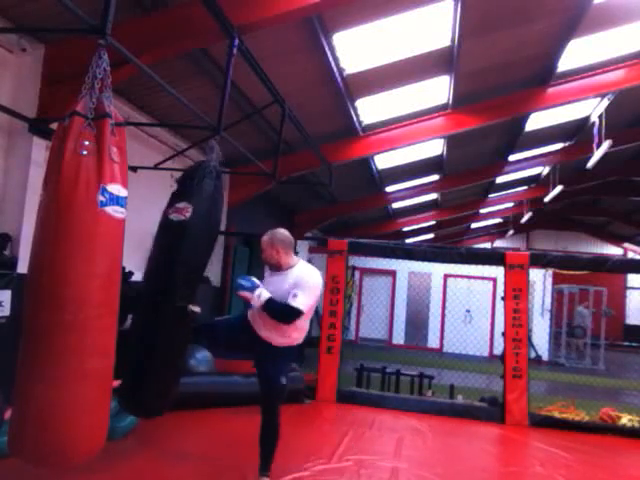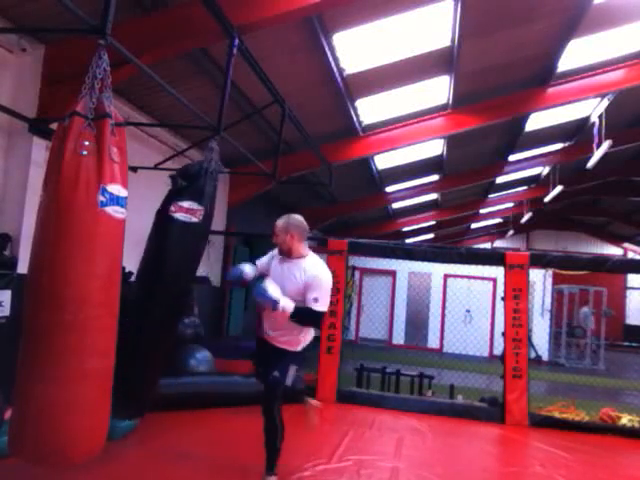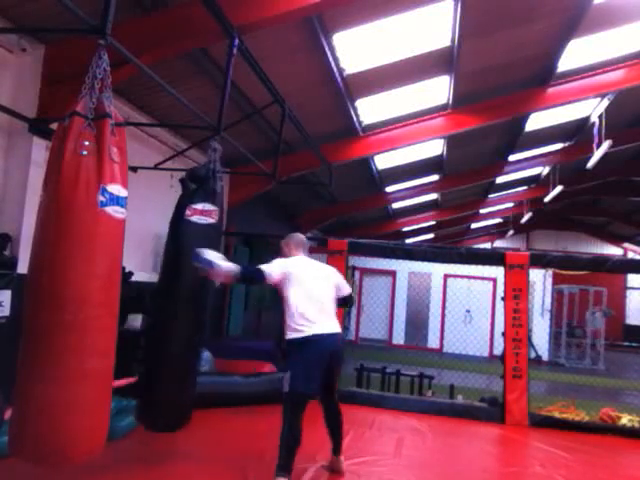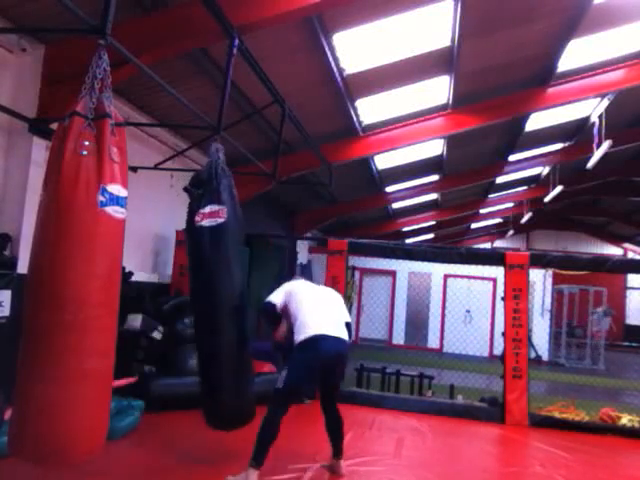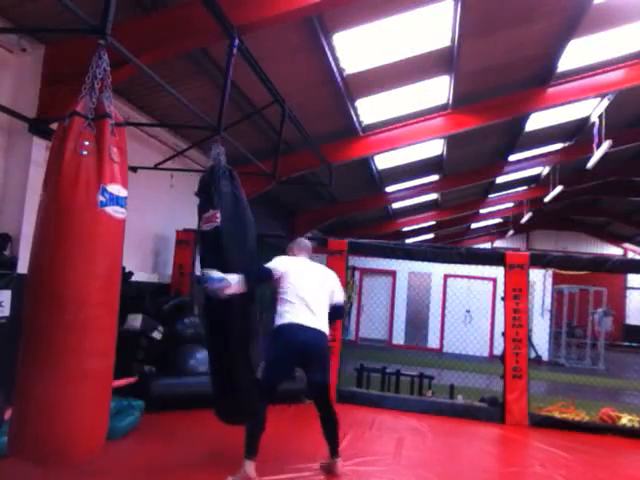
dt=0.4s
person 1, frame 1
left shoulder: (310, 278)
right shoulder: (272, 268)
left elbow: (287, 315)
left wrist: (258, 295)
left hip: (279, 347)
right hip: (251, 328)
left knee: (270, 409)
right knee: (205, 332)
person 1, frame 2
left shoulder: (317, 273)
right shoulder: (277, 255)
left elbow: (316, 319)
right elbow: (255, 270)
left wrist: (281, 304)
right wrist: (243, 273)
left hip: (289, 346)
right hip: (267, 335)
left knee: (270, 406)
right knee: (264, 376)
right ankle: (304, 399)
person 1, frame 3
left shoulder: (287, 266)
right shoulder: (329, 271)
left elbow: (256, 275)
right elbow: (348, 300)
left wrist: (226, 269)
left hip: (310, 343)
right hip: (335, 339)
left knee: (293, 410)
right knee: (329, 401)
right ankle: (337, 459)
person 1, frame 4
left shoulder: (290, 287)
right shoulder: (333, 293)
left elbow: (268, 310)
right elbow: (348, 328)
left wrist: (280, 327)
left hip: (313, 346)
right hip: (340, 347)
left knee: (277, 407)
right knee: (329, 404)
right ankle: (337, 461)
person 1, frame 5
left shoulder: (285, 262)
right shoulder: (329, 274)
left elbow: (263, 274)
right elbow: (338, 310)
left wrist: (230, 284)
left hip: (288, 335)
right hip: (319, 339)
left knee: (261, 397)
right knee: (322, 399)
right ankle: (334, 461)
